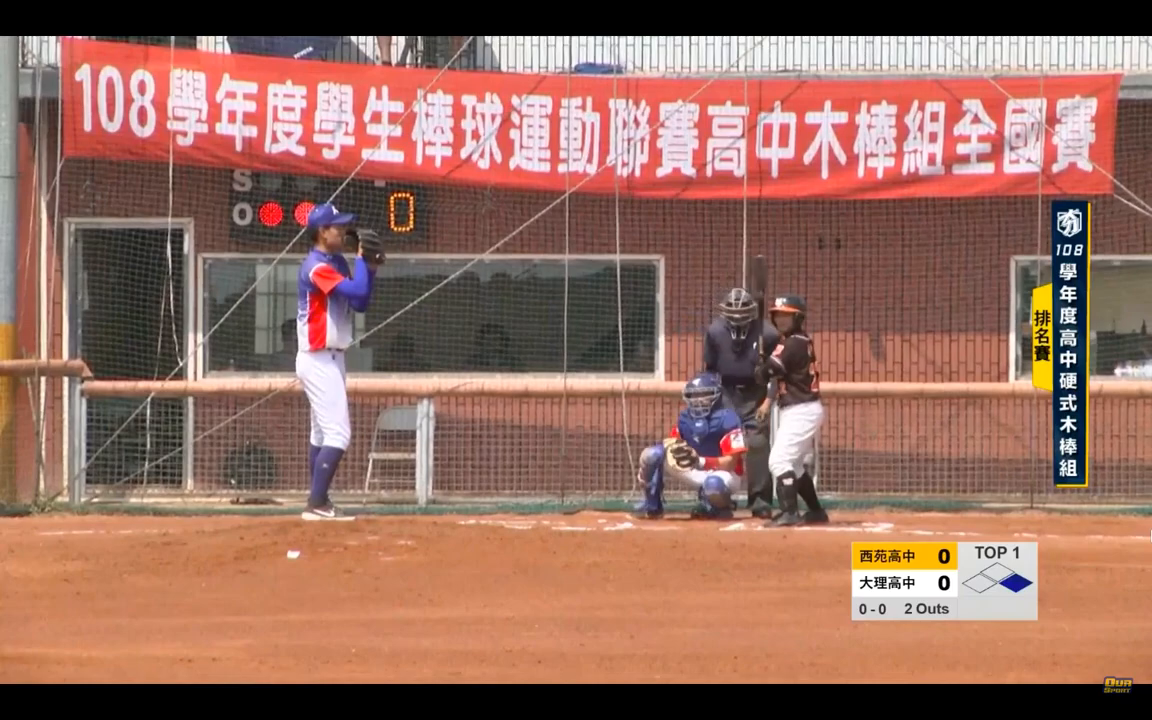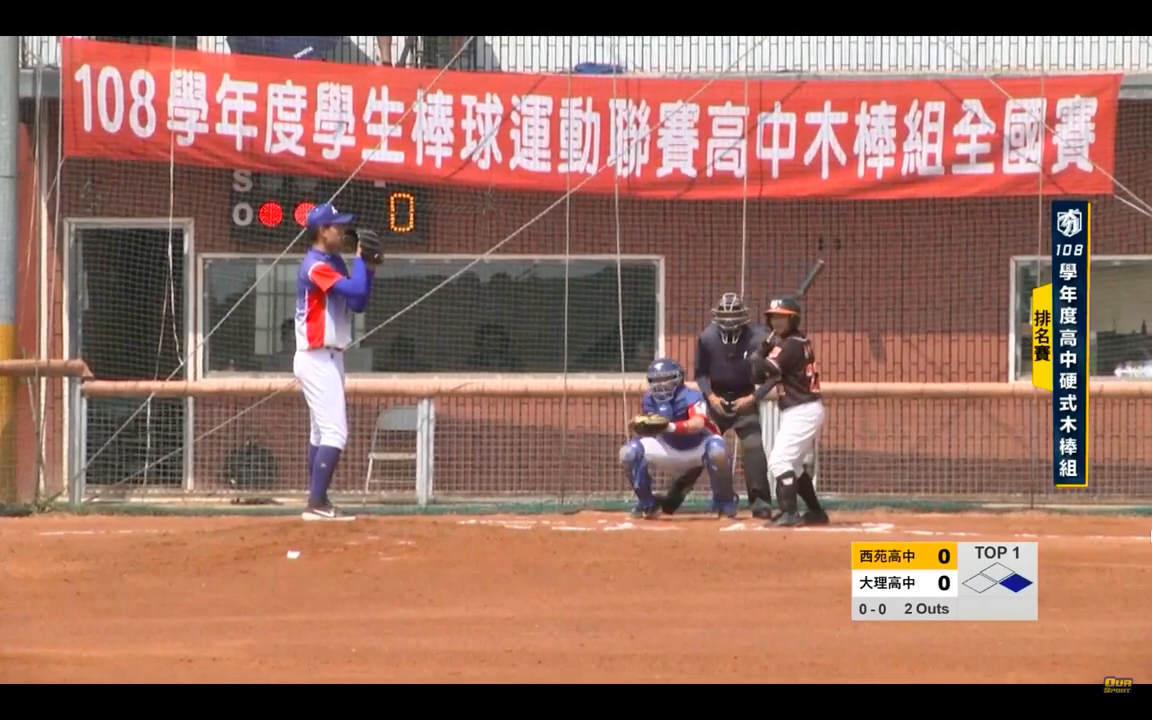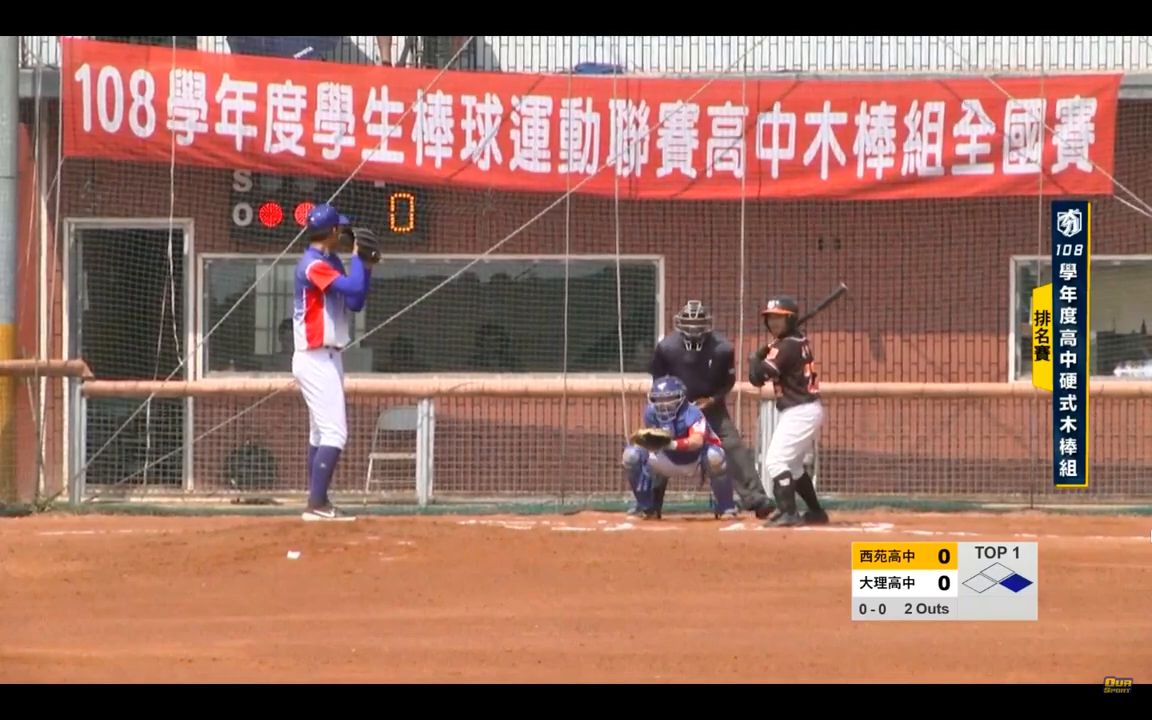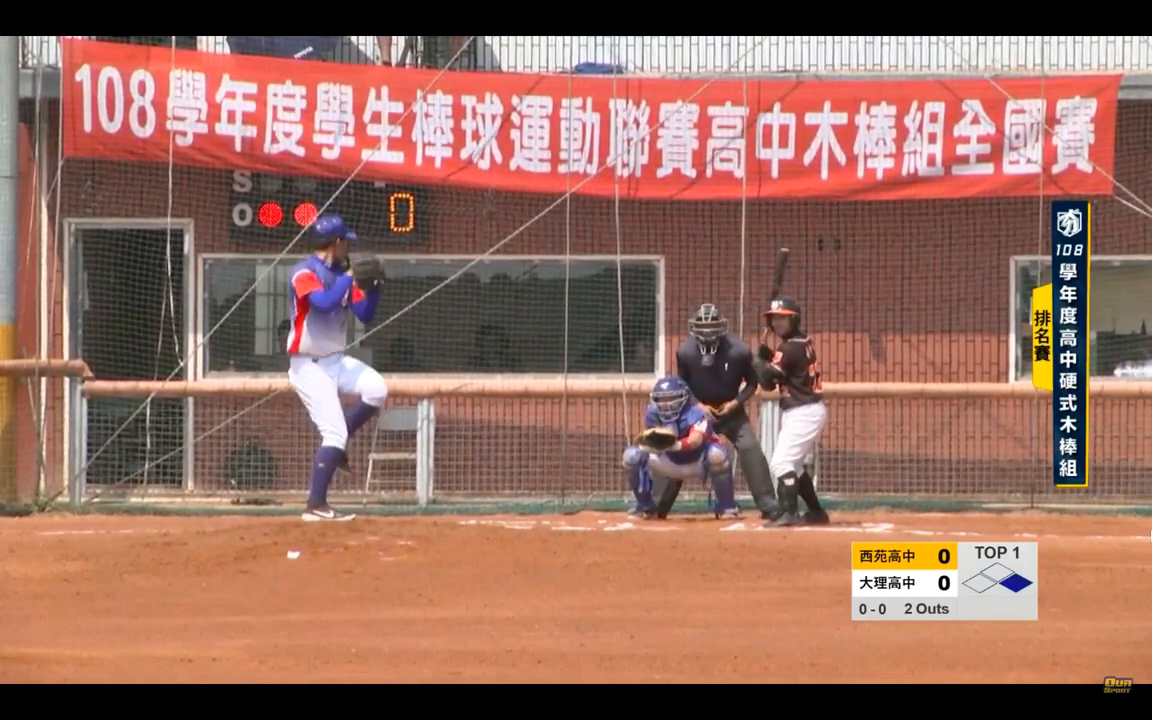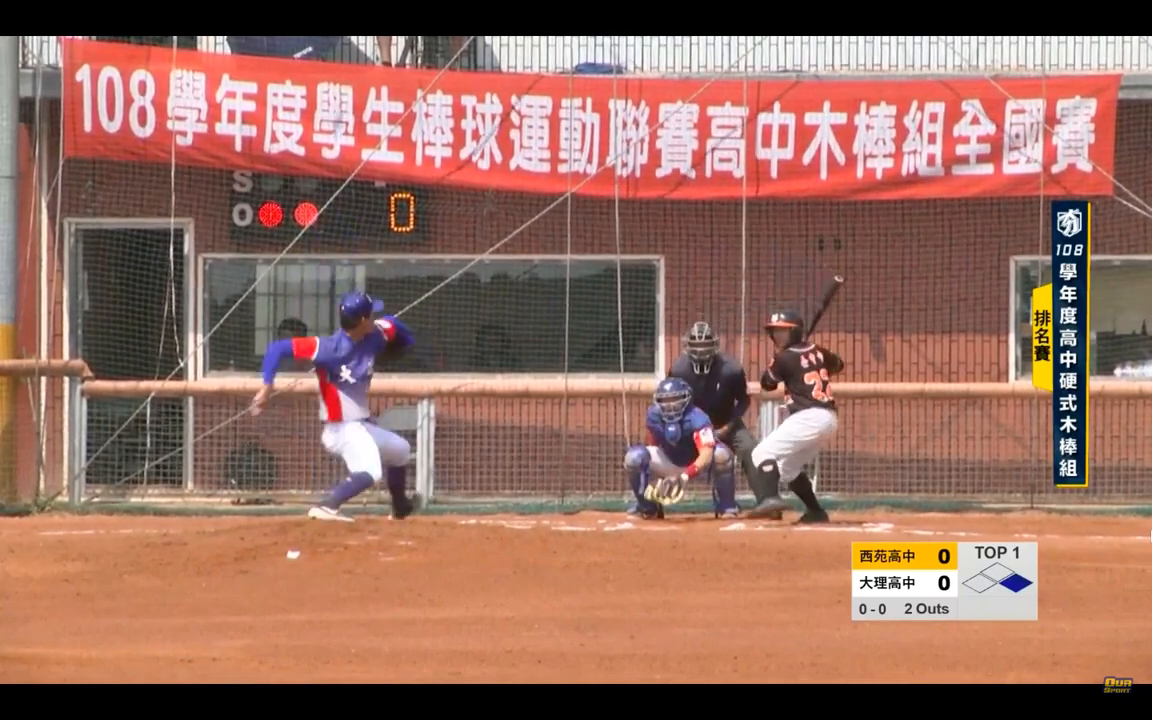
dt=0.5s
person 1, frame 1
left shoulder: (337, 263)
right shoulder: (316, 266)
left elbow: (360, 304)
right elbow: (357, 292)
left wrist: (370, 268)
right wrist: (361, 258)
left hip: (329, 359)
right hip: (319, 361)
left knee: (322, 434)
right knee: (337, 434)
left ankle: (319, 502)
right ankle: (316, 505)
person 1, frame 2
left shoulder: (335, 263)
right shoulder: (315, 265)
left elbow: (358, 304)
right elbow: (356, 290)
left wrist: (370, 268)
right wrist: (359, 258)
left hip: (330, 359)
right hip: (317, 360)
left knee: (321, 433)
right knee: (334, 433)
left ankle: (318, 502)
right ankle: (316, 504)
person 1, frame 3
left shoulder: (331, 262)
right shoulder: (313, 264)
left elbow: (356, 303)
right elbow: (354, 288)
left wrist: (366, 267)
right wrist: (357, 257)
left hip: (327, 358)
right hip: (316, 360)
left knee: (321, 433)
right knee: (334, 433)
left ankle: (319, 502)
right ankle: (316, 505)
person 1, frame 4
left shoulder: (343, 274)
right shoulder: (305, 273)
left elbow: (365, 311)
right elbow: (323, 304)
left wrist: (372, 287)
right wrist: (348, 278)
left hip: (337, 360)
right hip: (308, 366)
left knee: (377, 389)
right knee: (335, 433)
left ankle: (336, 448)
right ankle: (316, 507)
person 1, frame 5
left shoulder: (374, 335)
right shoulder: (327, 348)
left elbow: (399, 333)
right elbow: (277, 347)
right wrist: (267, 386)
left hip: (361, 424)
right hip: (343, 427)
left knee: (401, 450)
right knee: (370, 472)
left ankle: (401, 506)
right ankle: (327, 507)
person 2, frame 1
left shoulder: (792, 343)
right shoulder: (800, 341)
left elbow: (765, 374)
right elbow: (781, 370)
left wrist: (761, 365)
right wrist: (769, 361)
left hip: (800, 411)
right hip: (802, 410)
left knee: (779, 460)
right knee: (794, 464)
left ankle: (789, 513)
right ankle: (816, 511)
person 2, frame 2
left shoulder: (789, 345)
right shoulder: (800, 341)
left elbow: (760, 374)
right elbow: (782, 370)
left wrist: (759, 353)
right wrist: (768, 353)
left hip: (801, 412)
right hip: (806, 410)
left knee: (779, 461)
right knee: (793, 464)
left ankle: (789, 513)
right ankle: (815, 511)
person 2, frame 3
left shoulder: (786, 346)
right shoulder: (800, 341)
left elbow: (757, 377)
left wrist: (757, 358)
right wrist: (768, 357)
left hip: (798, 412)
right hip: (808, 410)
left knee: (775, 461)
right knee: (793, 465)
left ankle: (788, 513)
right ankle: (816, 512)
person 2, frame 4
left shoulder: (790, 347)
right shoulder: (802, 341)
left elbow: (767, 381)
left wrist: (760, 359)
right wrist: (770, 356)
left hip: (803, 412)
right hip: (807, 411)
left knee: (781, 462)
right knee: (794, 464)
left ankle: (788, 514)
right ankle: (816, 512)
person 2, frame 5
left shoulder: (784, 357)
right shoulder: (817, 350)
left elbow: (767, 384)
right elbow: (838, 365)
left hip: (809, 417)
right hip: (827, 418)
left knee: (763, 453)
right knee: (789, 467)
right ankle: (816, 511)
person 3, frame 1
left shoulder: (767, 334)
right shoulder: (715, 331)
right elbow: (710, 368)
left wrist: (769, 399)
left hip: (755, 395)
right hip: (726, 394)
left knee: (758, 446)
left ankle: (760, 500)
person 3, frame 2
left shoulder: (758, 339)
right shoulder: (706, 337)
right elbow: (700, 372)
left wrist: (753, 398)
right wrist: (710, 395)
left hip: (745, 401)
right hip: (714, 399)
left knee: (753, 448)
left ankle: (760, 501)
right ankle: (673, 498)
person 3, frame 3
left shoulder: (722, 348)
right shoulder: (667, 346)
left elbow: (729, 381)
right elbow: (657, 375)
left wrist: (711, 400)
left hip: (711, 404)
left knee: (734, 448)
left ankle: (756, 499)
person 3, frame 4
left shoulder: (739, 350)
right shoulder: (685, 351)
left elbow: (753, 383)
right elbow: (683, 384)
left wrist: (736, 402)
right wrist: (698, 404)
left hip: (732, 409)
left knee: (750, 449)
left ankle: (769, 506)
person 3, frame 5
left shoulder: (731, 368)
right shoulder: (679, 368)
left elbow: (744, 400)
left wrist: (727, 427)
left hip: (727, 422)
left knee: (750, 451)
left ankle: (770, 503)
person 4, frame 1
left shoulder: (727, 419)
right shoulder: (686, 416)
left elbow: (732, 462)
right elbow: (670, 443)
left wrist: (701, 461)
left hip: (722, 471)
right hip: (694, 470)
left knee: (713, 485)
right knee: (651, 454)
left ankle: (721, 507)
right ankle: (652, 507)
person 4, frame 2
left shoulder: (691, 396)
right shoulder: (649, 399)
left elbow: (698, 424)
left wrist: (670, 427)
left hip: (700, 445)
right hip: (669, 447)
left knee: (717, 452)
right knee: (628, 453)
left ankle: (725, 504)
right ankle: (647, 506)
person 4, frame 3
left shoulder: (692, 414)
right shoulder: (651, 413)
left elbow: (697, 442)
left wrist: (672, 444)
left hip: (698, 458)
right hip: (670, 459)
left knee: (714, 456)
right knee: (631, 455)
right ankle: (646, 508)
person 4, frame 4
left shoulder: (695, 414)
right shoulder: (652, 414)
left elbow: (695, 440)
left wrist: (676, 446)
left hip: (699, 463)
right hip: (670, 463)
left knee: (717, 453)
right knee: (632, 455)
left ankle: (726, 507)
right ankle: (646, 507)
person 4, frame 5
left shoulder: (697, 418)
right shoulder: (654, 416)
left elbow: (706, 455)
right elbow: (653, 445)
left wrist: (684, 477)
left hip: (697, 465)
right hip: (670, 463)
left knee: (721, 453)
right knee: (634, 457)
left ankle: (726, 507)
right ankle: (646, 507)
